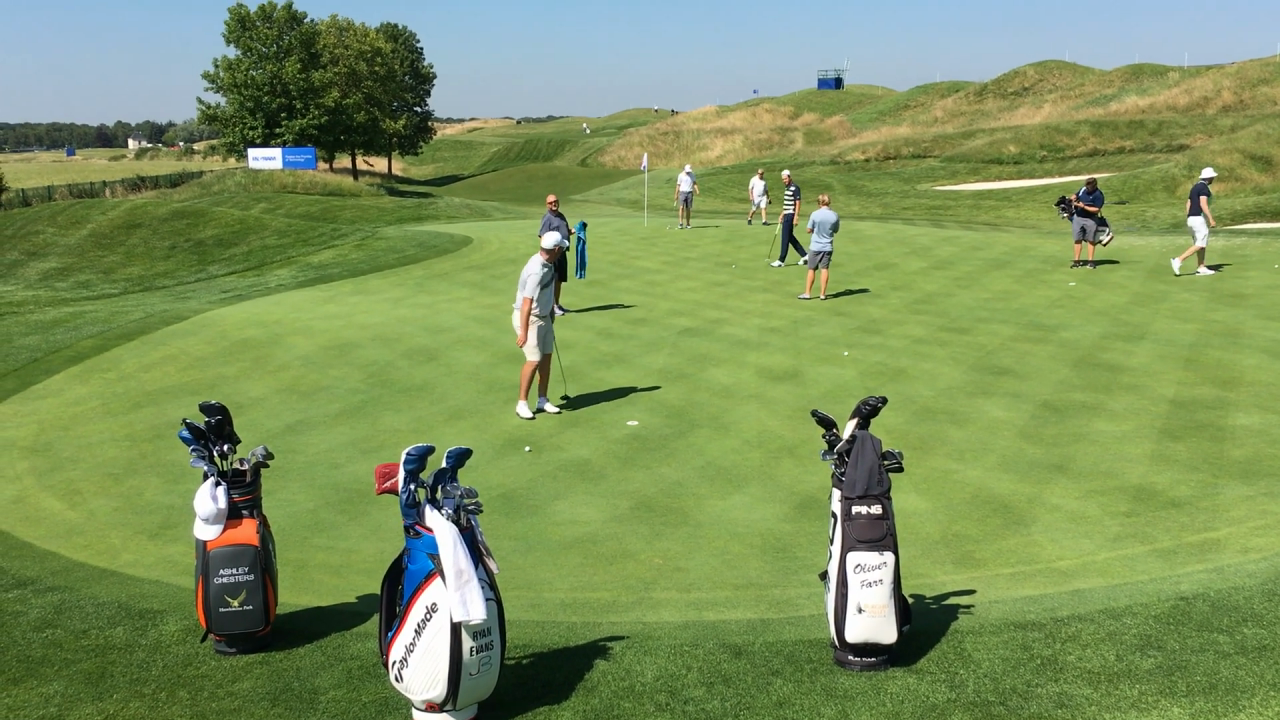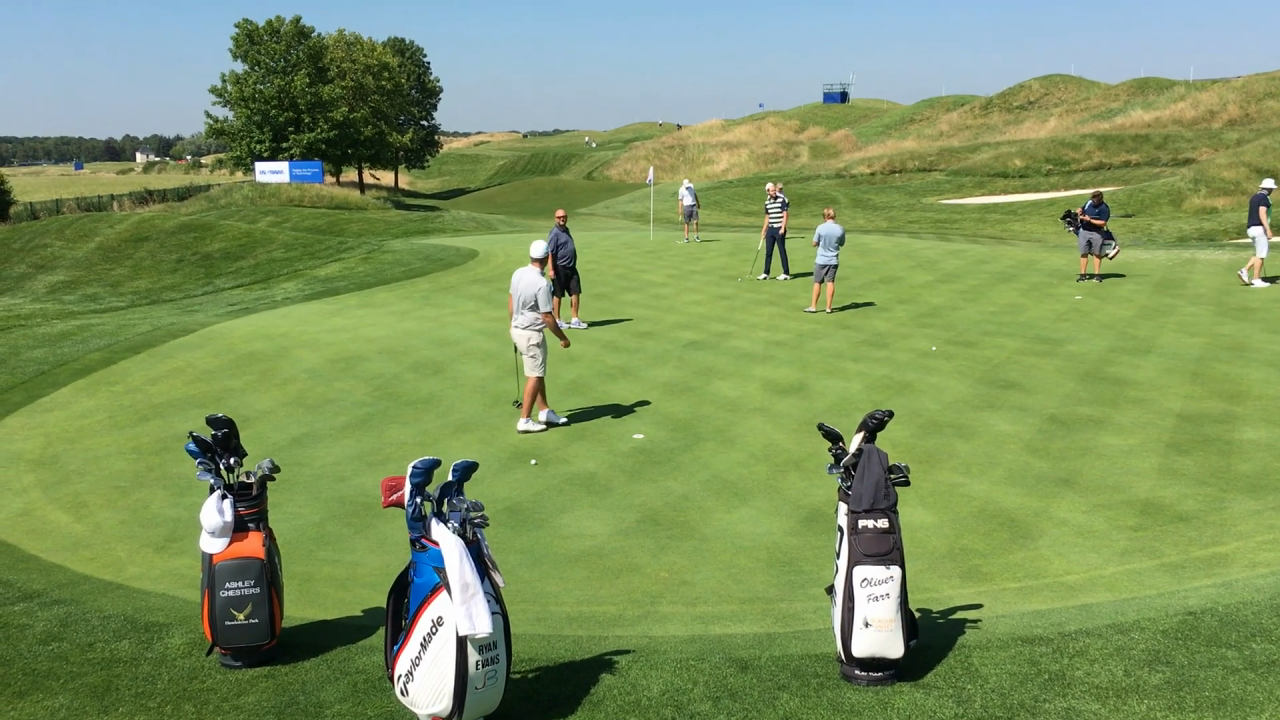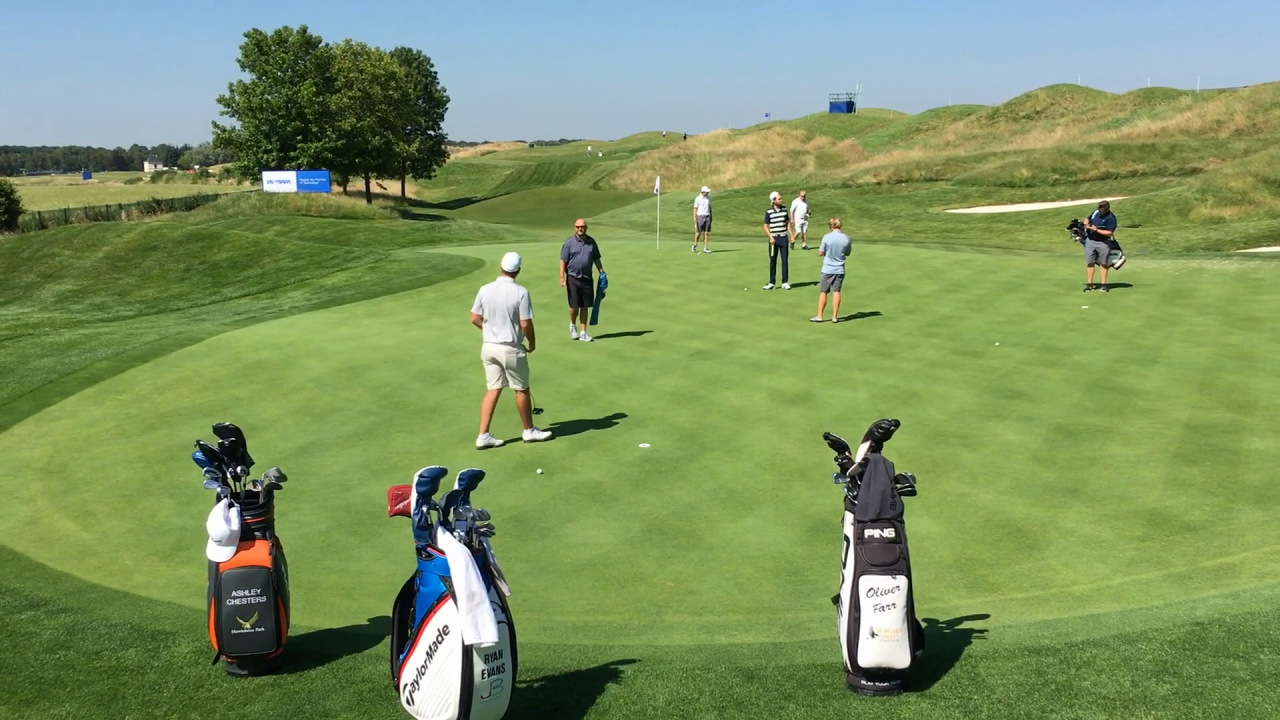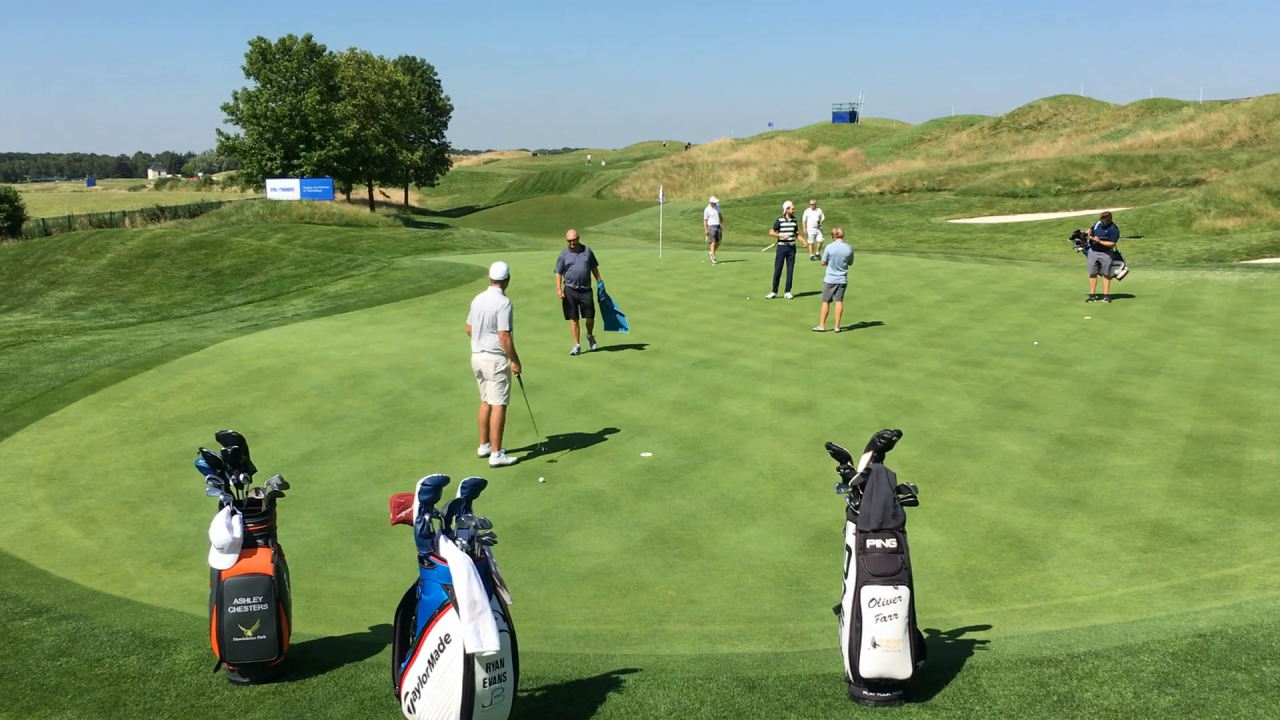
dt=0.7s
person 1, frame 1
left shoulder: (547, 264)
right shoulder: (536, 271)
right elbow: (527, 302)
left wrist: (550, 309)
right wrist: (523, 331)
left hip: (543, 317)
right hip: (529, 319)
left knee: (546, 358)
right knee: (534, 360)
left ankle: (542, 400)
right ankle: (522, 403)
person 1, frame 2
left shoulder: (518, 273)
right shoulder: (541, 283)
left elbow: (511, 301)
right elbow: (547, 317)
left wrist: (512, 323)
right wrist: (563, 338)
left hip: (518, 330)
right hip: (531, 334)
left knee: (537, 373)
right knee: (534, 376)
left ankle: (545, 412)
right ankle: (524, 421)
person 1, frame 3
left shoulder: (484, 290)
right shoulder: (520, 292)
left elbow: (474, 319)
right elbow: (526, 324)
right wrist: (532, 343)
left hip: (489, 347)
right hip: (510, 348)
left knee: (493, 390)
right knee: (522, 389)
left ankle: (483, 435)
right ankle: (529, 430)
person 1, frame 4
left shoulder: (477, 299)
right shoulder: (503, 302)
left elbow: (469, 330)
right elbow: (504, 336)
right wrist: (515, 361)
left hip: (477, 356)
right hip: (495, 358)
left knee: (486, 402)
right knee: (499, 405)
left ankle: (484, 445)
right ankle: (496, 454)
